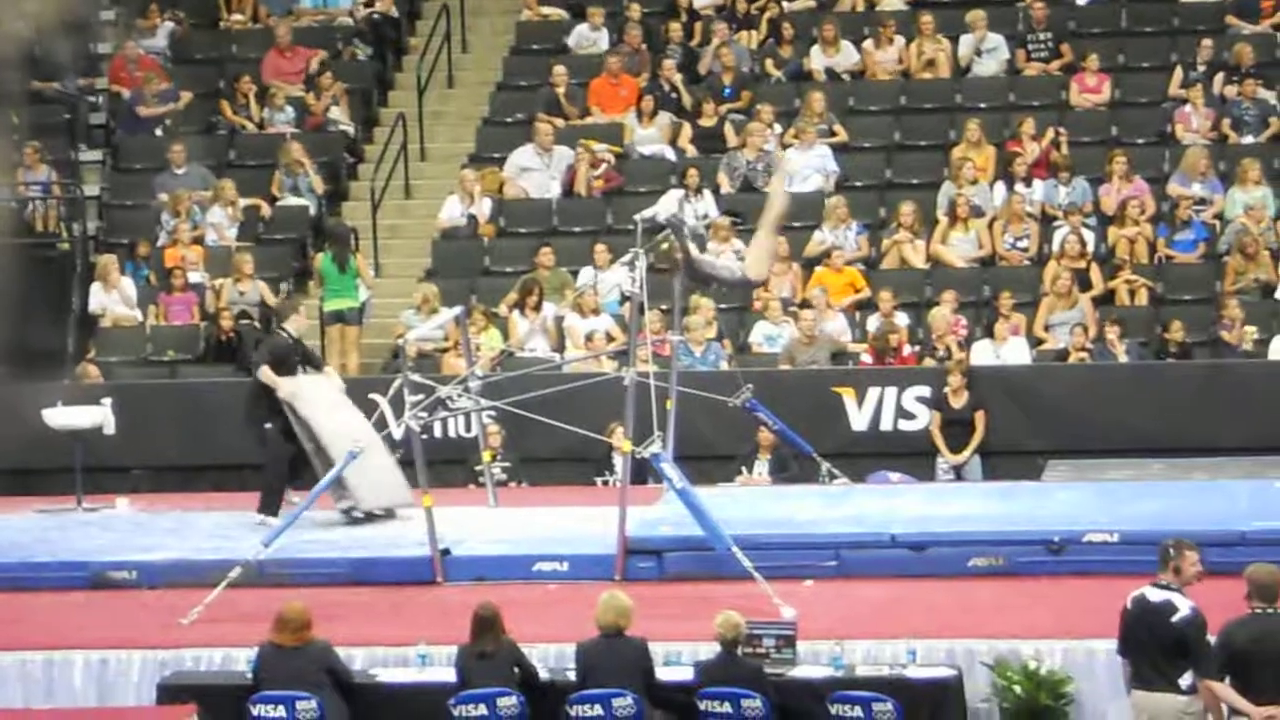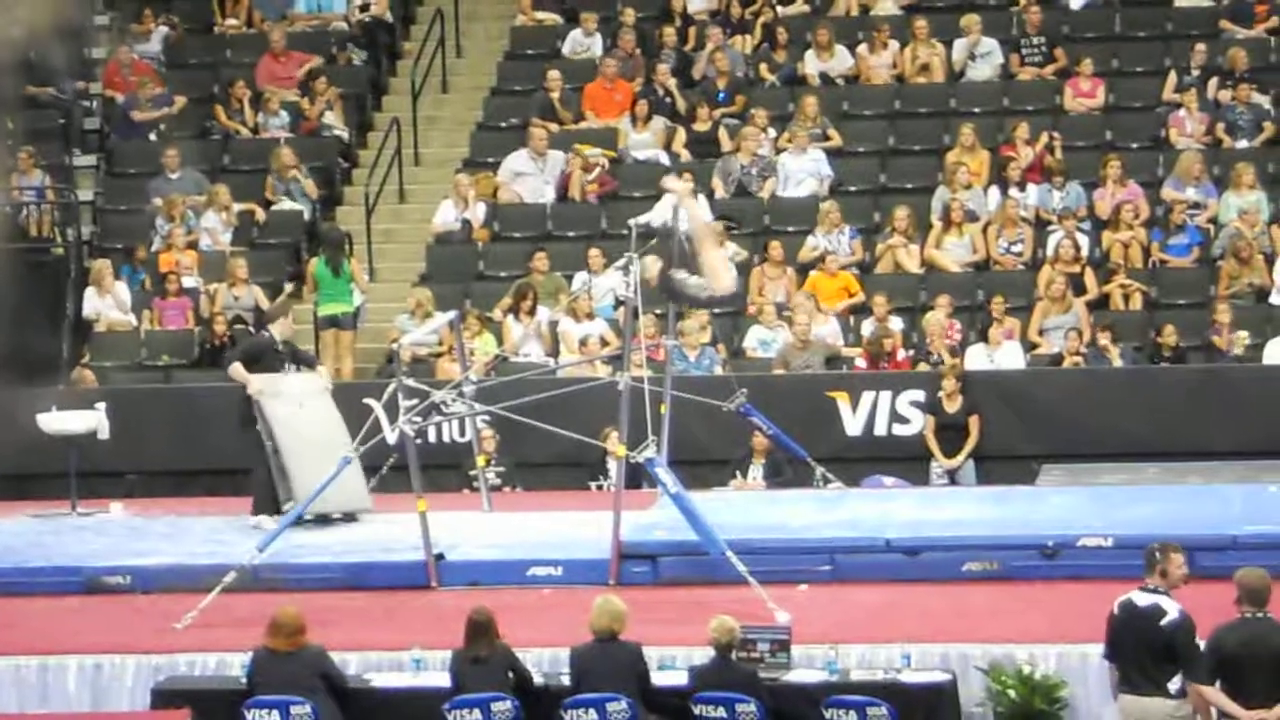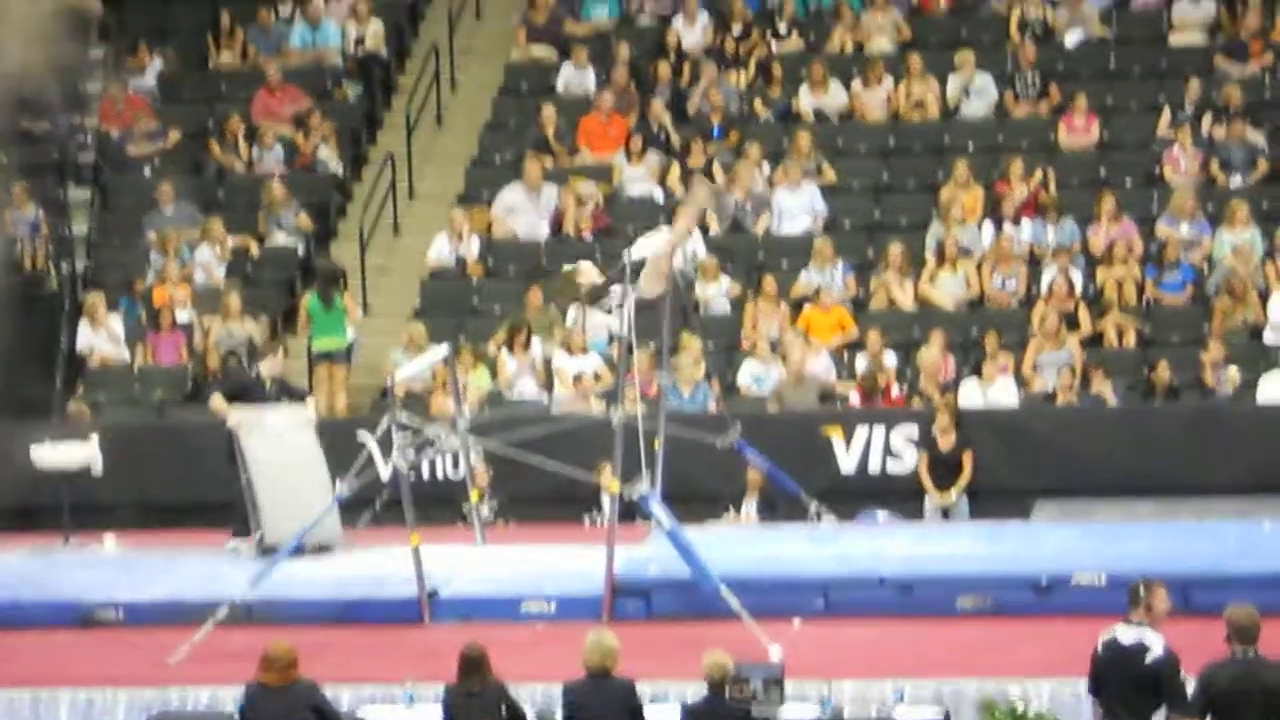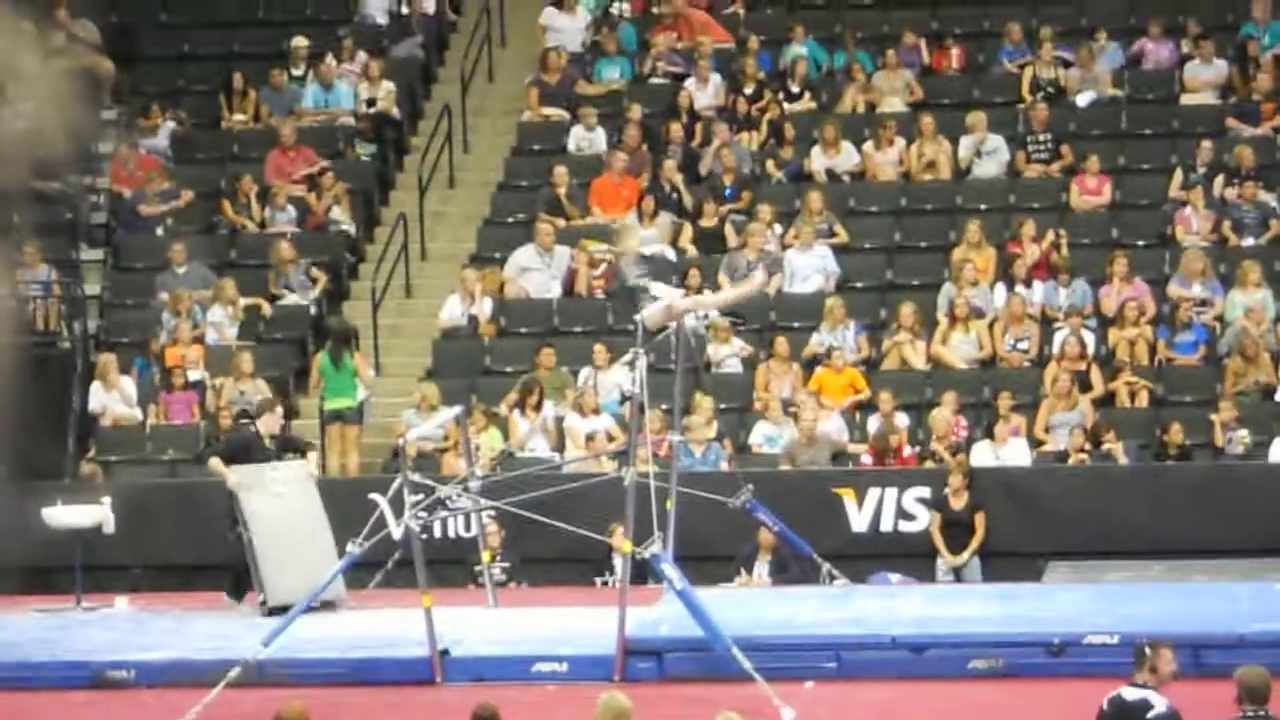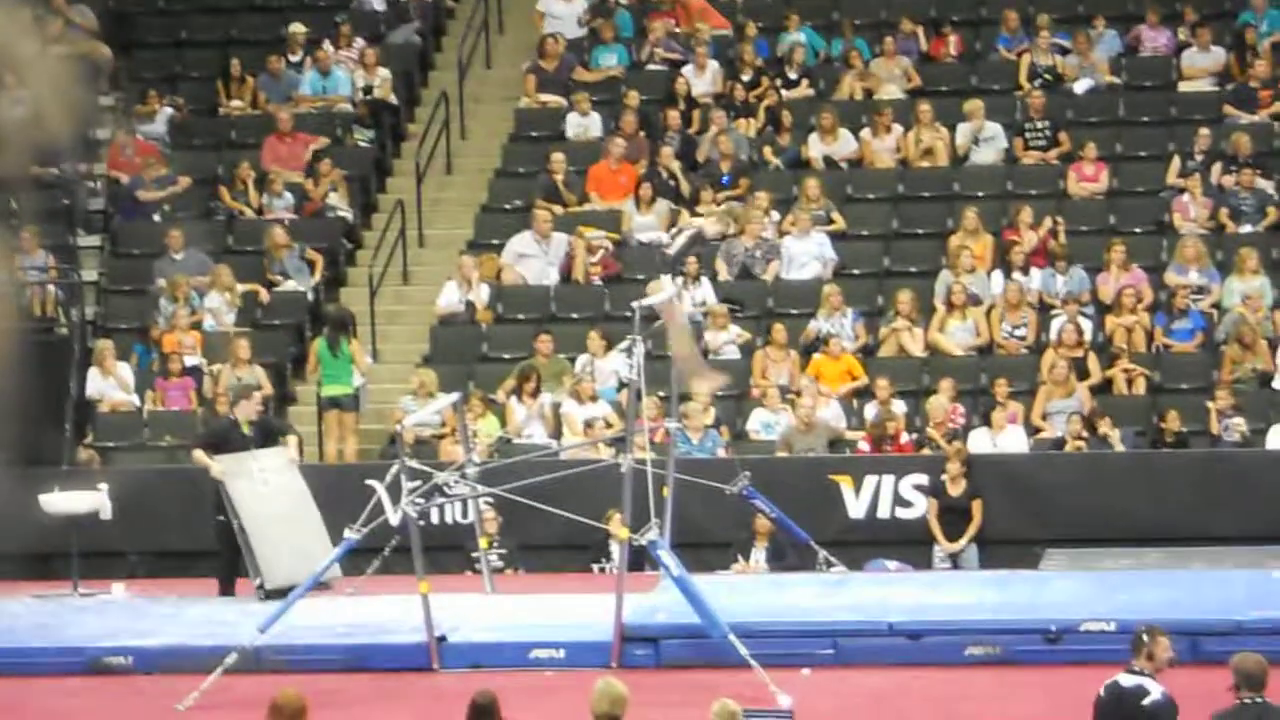
dt=0.2s
person 1, frame 1
left shoulder: (296, 343)
right shoulder: (276, 343)
left elbow: (317, 363)
right elbow: (259, 366)
left wrist: (334, 377)
right wrist: (278, 384)
left hip: (285, 409)
right hip: (267, 411)
left knee: (300, 449)
right knee: (278, 458)
left ankle: (279, 494)
right ankle: (267, 512)
person 1, frame 2
left shoulder: (287, 347)
right shoulder: (258, 343)
left elbow: (313, 363)
right elbow: (231, 364)
left wrist: (323, 375)
right wrist: (249, 381)
right knee: (267, 457)
left ankle: (274, 508)
right ankle: (261, 513)
person 1, frame 3
left shoulder: (278, 383)
right shoulder: (245, 380)
left elbow: (305, 396)
right elbow: (214, 398)
left wrist: (310, 408)
right wrist: (228, 413)
right ankle: (240, 535)
person 1, frame 4
left shoulder: (280, 438)
right shoulder: (242, 437)
left elbow: (308, 448)
right elbow: (212, 458)
left wrist: (312, 464)
right wrist: (227, 474)
right knee: (244, 554)
left ankle: (268, 601)
right ankle: (235, 594)
person 1, frame 5
left shoulder: (262, 422)
right shoulder: (221, 427)
left elbow: (288, 431)
right elbow: (196, 451)
left wrist: (291, 447)
right wrist: (210, 464)
right knee: (229, 544)
right ankle: (226, 593)
